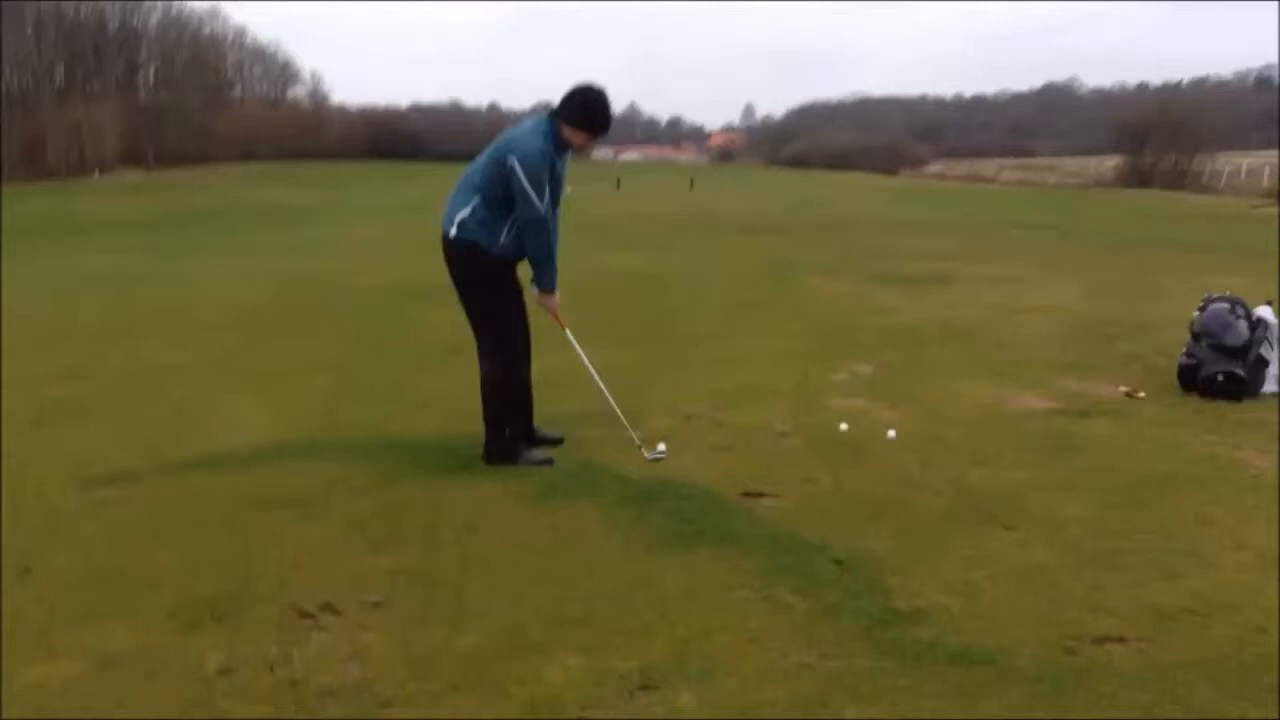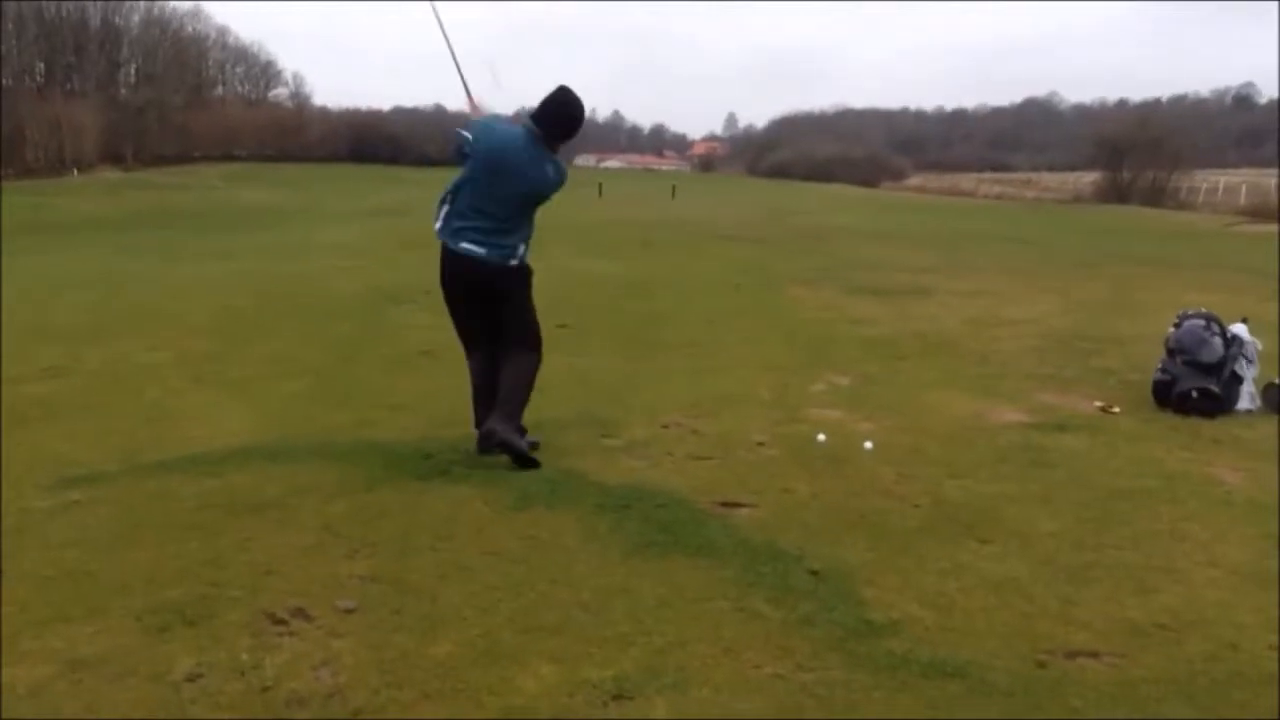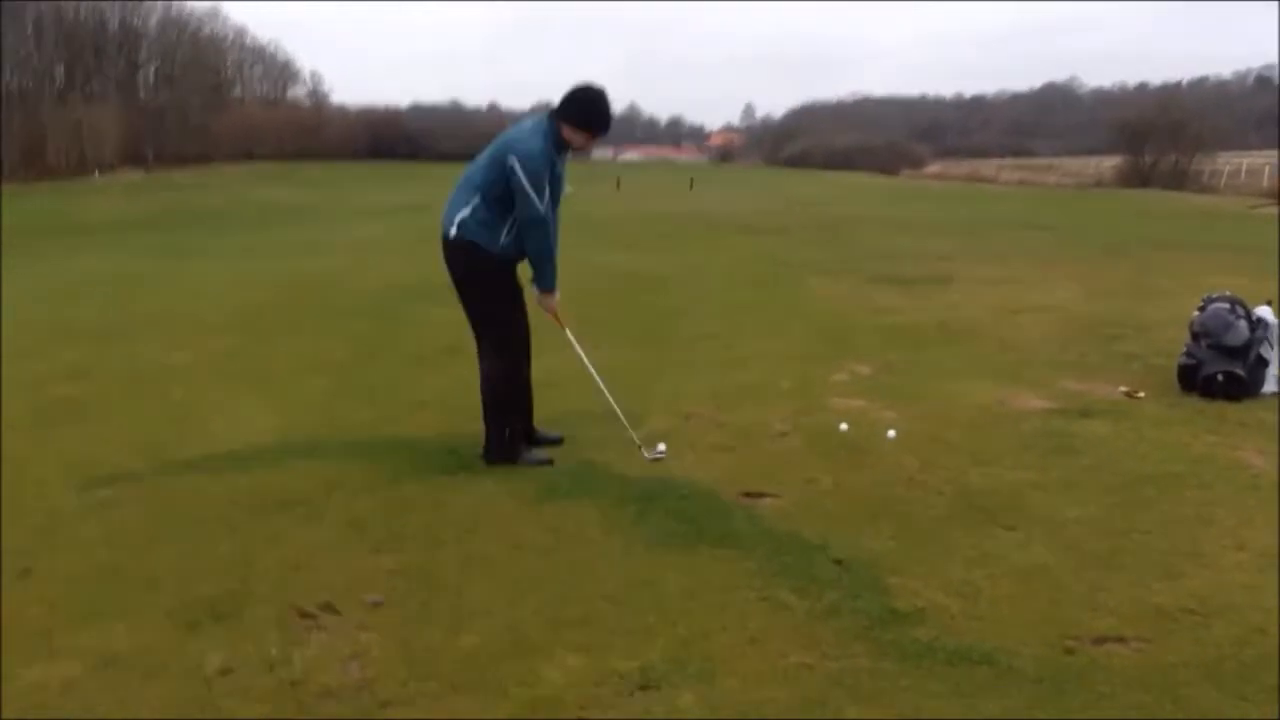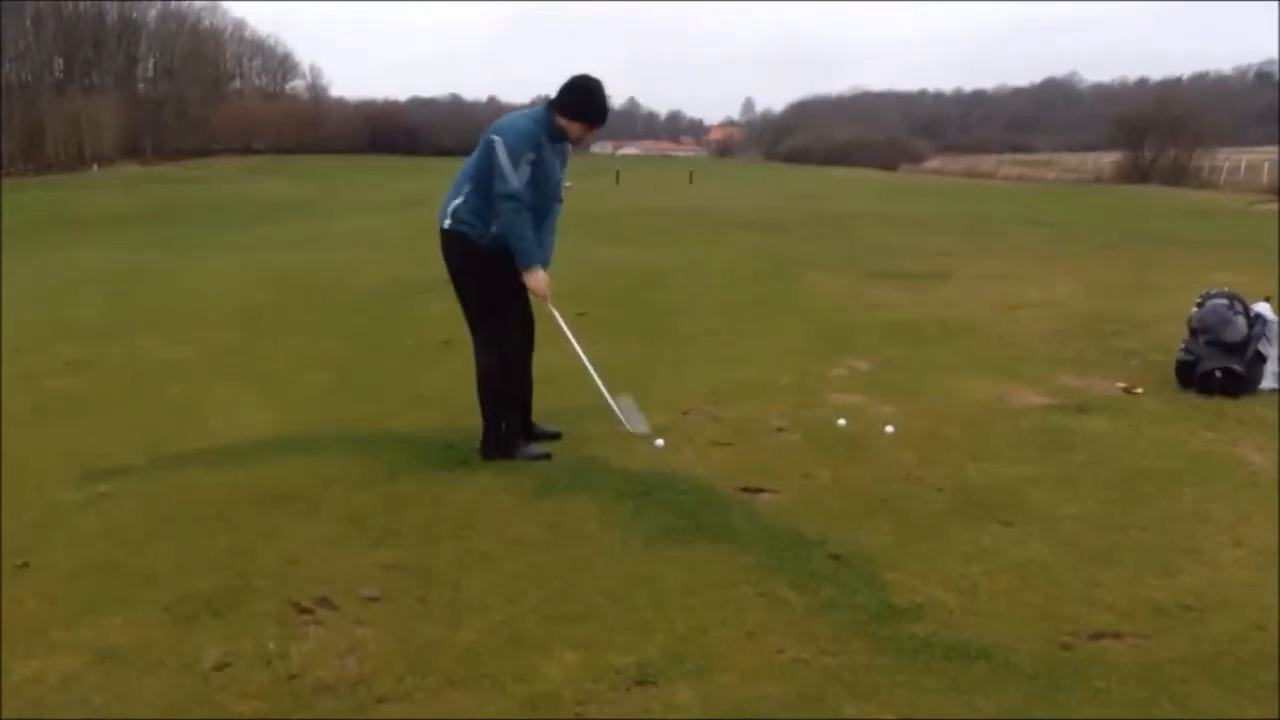
dt=1s
person 1, frame 1
left shoulder: (551, 147)
right shoulder: (531, 150)
left elbow: (547, 217)
right elbow: (535, 222)
left wrist: (545, 281)
right wrist: (547, 285)
left hip: (492, 248)
right hip: (472, 246)
left knee: (514, 340)
right knee: (501, 345)
left ankle: (519, 428)
right ankle: (502, 444)
person 1, frame 2
left shoulder: (493, 134)
right shoulder: (552, 174)
left elbow: (473, 132)
left wrist: (479, 115)
left hip: (455, 255)
right hip: (504, 266)
left knee: (480, 345)
right knee: (522, 348)
left ankle: (490, 426)
right ankle: (503, 423)
person 1, frame 3
left shoulder: (549, 142)
right shoulder: (531, 150)
left elbow: (546, 217)
right elbow: (535, 222)
left wrist: (544, 280)
right wrist: (547, 285)
left hip: (491, 247)
right hip: (472, 245)
left knee: (514, 340)
right knee: (501, 344)
left ankle: (520, 428)
right ankle: (502, 444)
person 1, frame 4
left shoulder: (556, 144)
right shoulder: (516, 134)
left elbow: (548, 207)
right elbow: (511, 203)
left wrist: (541, 264)
right wrist: (531, 266)
left hip: (497, 243)
right hip: (468, 237)
left knee: (519, 332)
right knee: (497, 337)
left ankle: (518, 422)
right ankle: (499, 438)
